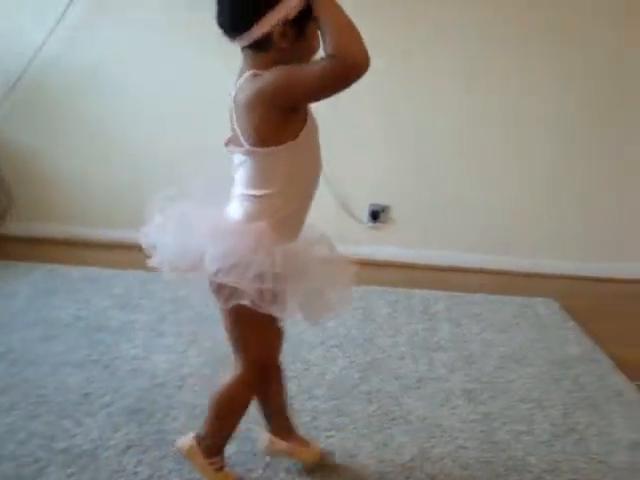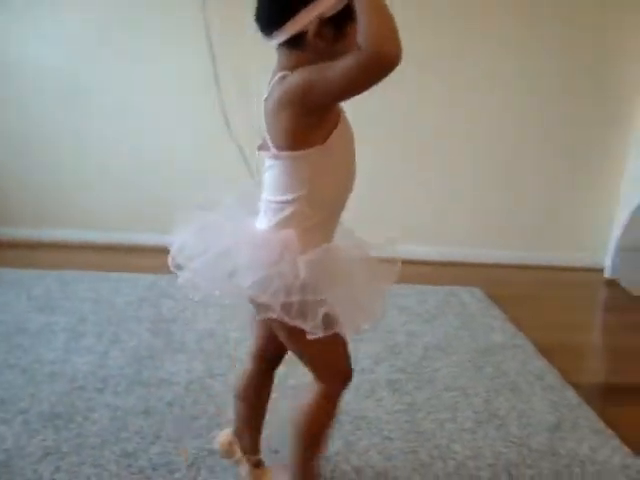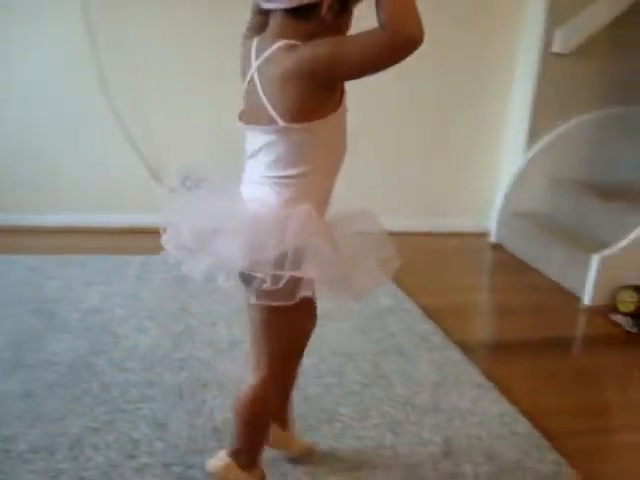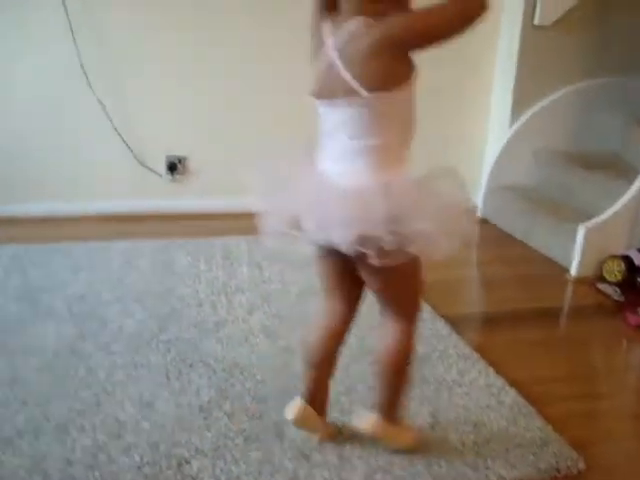
dt=0.5s
person 1, frame 1
left shoulder: (259, 79)
right shoulder: (271, 89)
right elbow: (352, 61)
left hip: (256, 243)
right hip: (250, 252)
left knee: (262, 352)
right knee: (255, 363)
left ankle: (283, 433)
person 1, frame 2
left shoulder: (291, 77)
right shoulder: (303, 89)
right elbow: (383, 54)
left hip: (279, 253)
right hip: (284, 261)
left knee: (266, 359)
right knee: (334, 374)
person 1, frame 3
left shoulder: (257, 45)
right shoulder: (309, 64)
left hip: (263, 220)
right hip: (283, 234)
left knee: (287, 339)
right knee: (272, 362)
left ankle: (277, 424)
person 1, frame 4
right shoulder: (385, 36)
left hip: (328, 198)
right hip: (373, 204)
left knee: (338, 310)
right knee: (402, 317)
left ankle: (310, 407)
right ankle: (385, 417)
